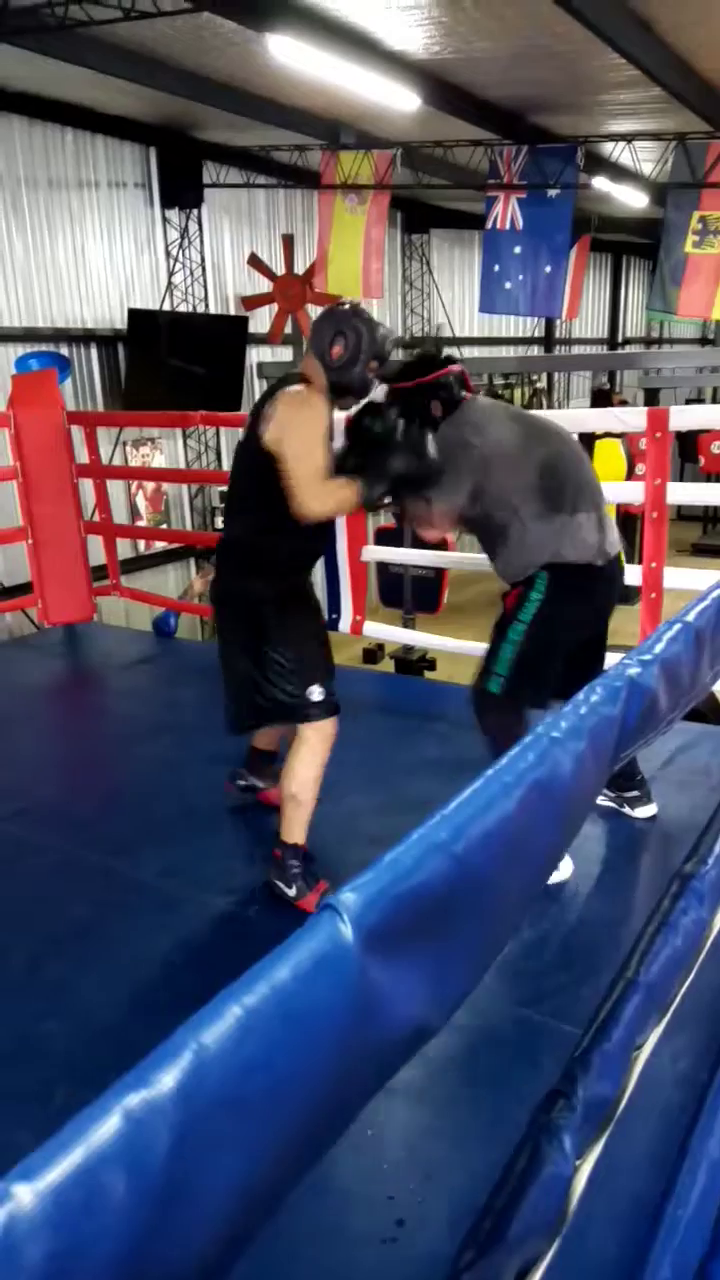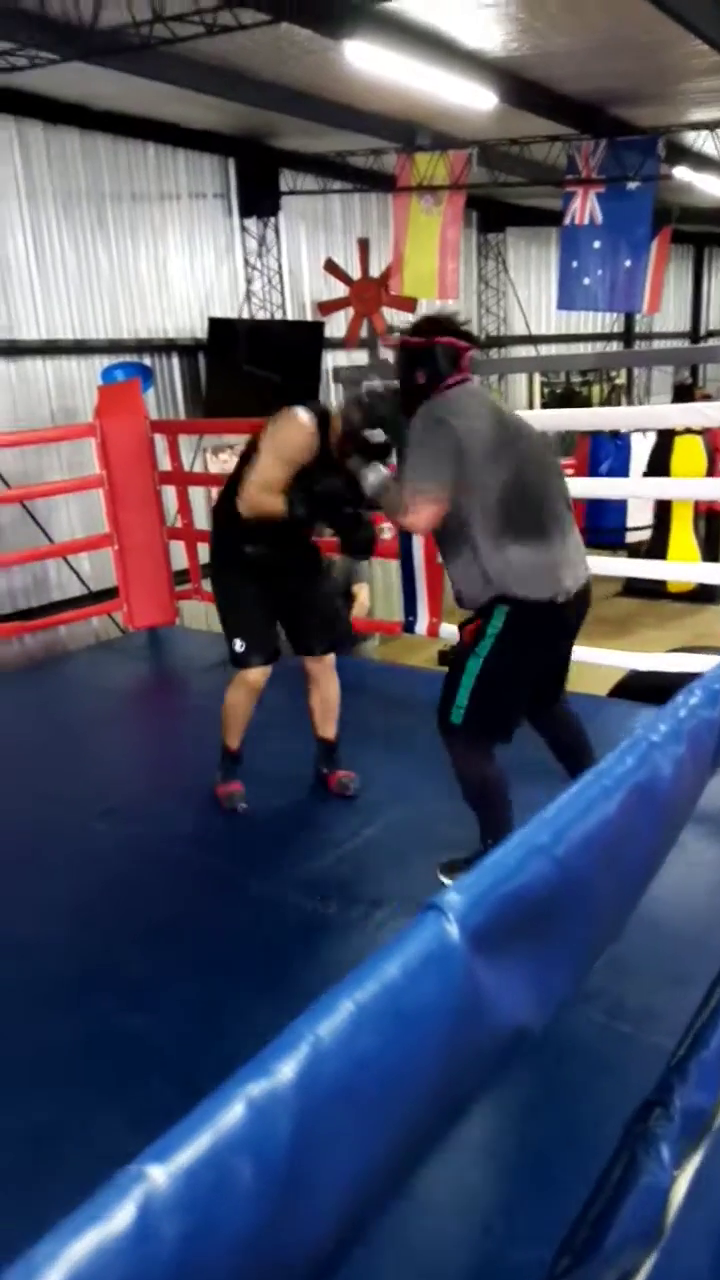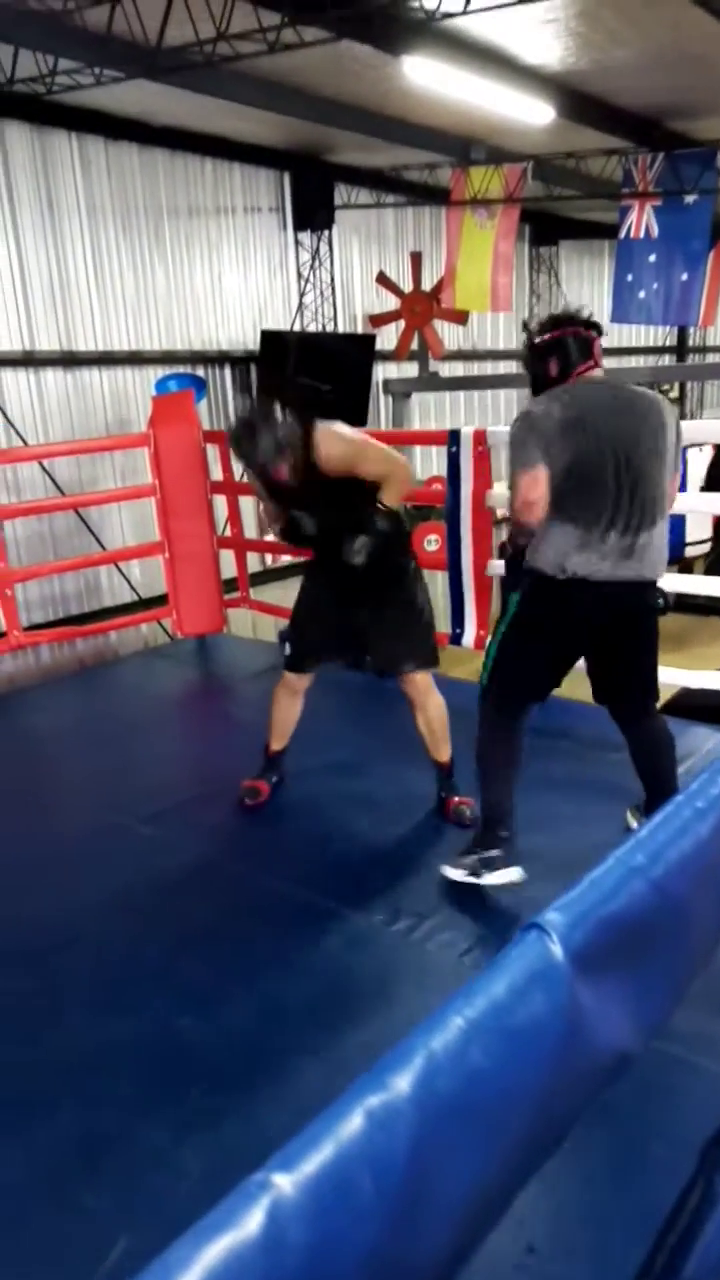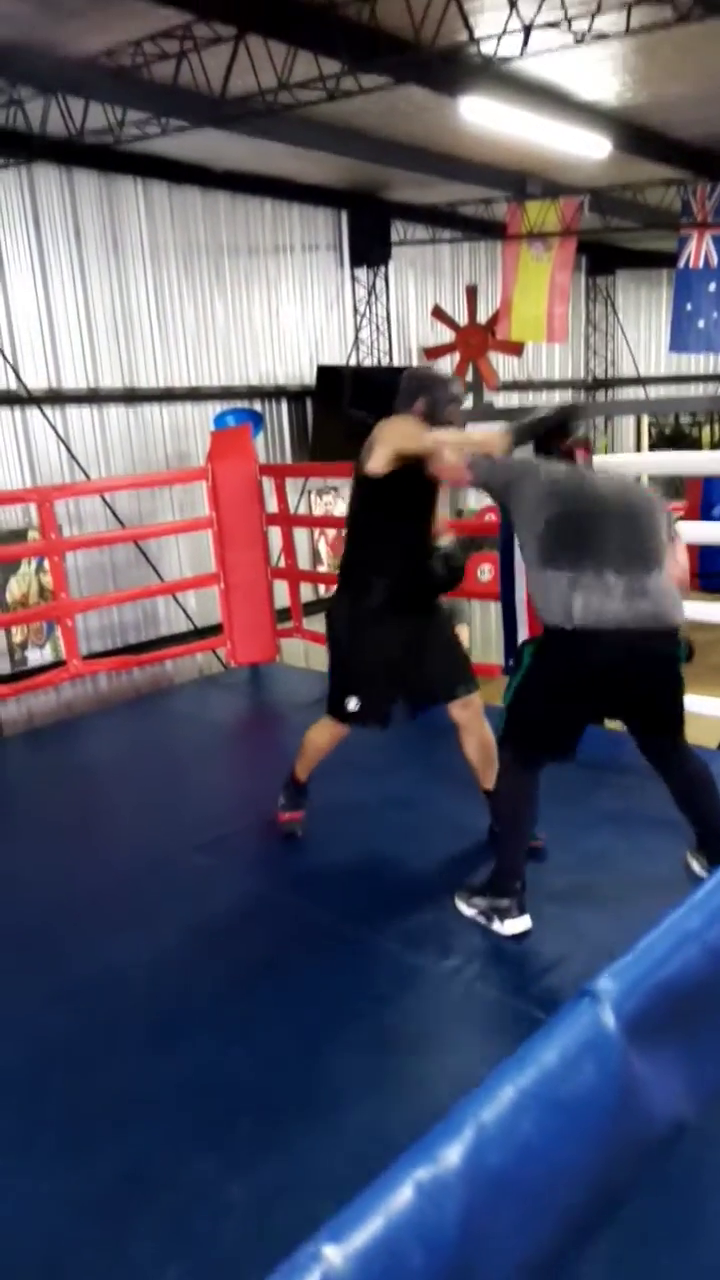
dt=1s
person 1, frame 1
left shoulder: (461, 432)
right shoulder: (498, 420)
left elbow: (433, 524)
left hip: (557, 574)
right hip: (595, 564)
left knee: (497, 701)
right knee: (582, 685)
right ankle: (630, 789)
person 1, frame 2
left shoulder: (437, 418)
right shoulder: (482, 415)
left elbow: (415, 513)
left wrist: (370, 474)
left hip: (520, 601)
right hip: (563, 587)
left knee: (464, 726)
right knee: (541, 699)
person 1, frame 3
left shoulder: (541, 414)
right shoulder: (658, 410)
left elbow: (530, 503)
right elbow: (664, 498)
left wrist: (520, 541)
left hip: (559, 586)
right hip: (635, 588)
left knee: (501, 705)
right knee: (638, 709)
left ankle: (493, 844)
person 1, frame 4
left shoulder: (526, 475)
right shoulder: (641, 494)
left hip: (573, 640)
right hip: (654, 637)
left knee: (518, 757)
right knee: (670, 750)
left ankle: (505, 894)
person 2, frame 1
left shoulder: (293, 404)
right shoulder: (299, 402)
left elbow: (313, 488)
right elbow: (313, 502)
left wrist: (360, 471)
right wrist: (387, 474)
left hip: (270, 580)
right hip: (261, 589)
left knee: (293, 690)
right knee: (317, 721)
left ankle: (253, 770)
right ankle: (291, 869)
person 2, frame 2
left shoulder: (344, 441)
right shoulder: (300, 430)
left elbow: (340, 501)
right elbow: (250, 503)
left wrist: (353, 524)
right wrist: (310, 506)
left hip: (295, 553)
right hip: (241, 556)
left knee: (322, 663)
right knee: (253, 673)
left ankle: (329, 762)
right ankle: (230, 765)
person 2, frame 3
left shoulder: (329, 442)
right shoulder: (263, 473)
left elbow: (400, 471)
left wrist: (373, 531)
right wrist: (293, 526)
left hip: (387, 566)
right hip: (329, 573)
left knee: (417, 681)
right knee: (293, 676)
left ankle: (448, 786)
right ankle: (271, 768)
person 2, frame 4
left shoulder: (427, 459)
right shoulder: (393, 434)
right elbow: (467, 445)
left wrist: (434, 559)
right wrist: (534, 429)
left hip: (416, 603)
right hip: (368, 609)
left knee: (468, 709)
right knee: (342, 720)
right ankle: (294, 791)
